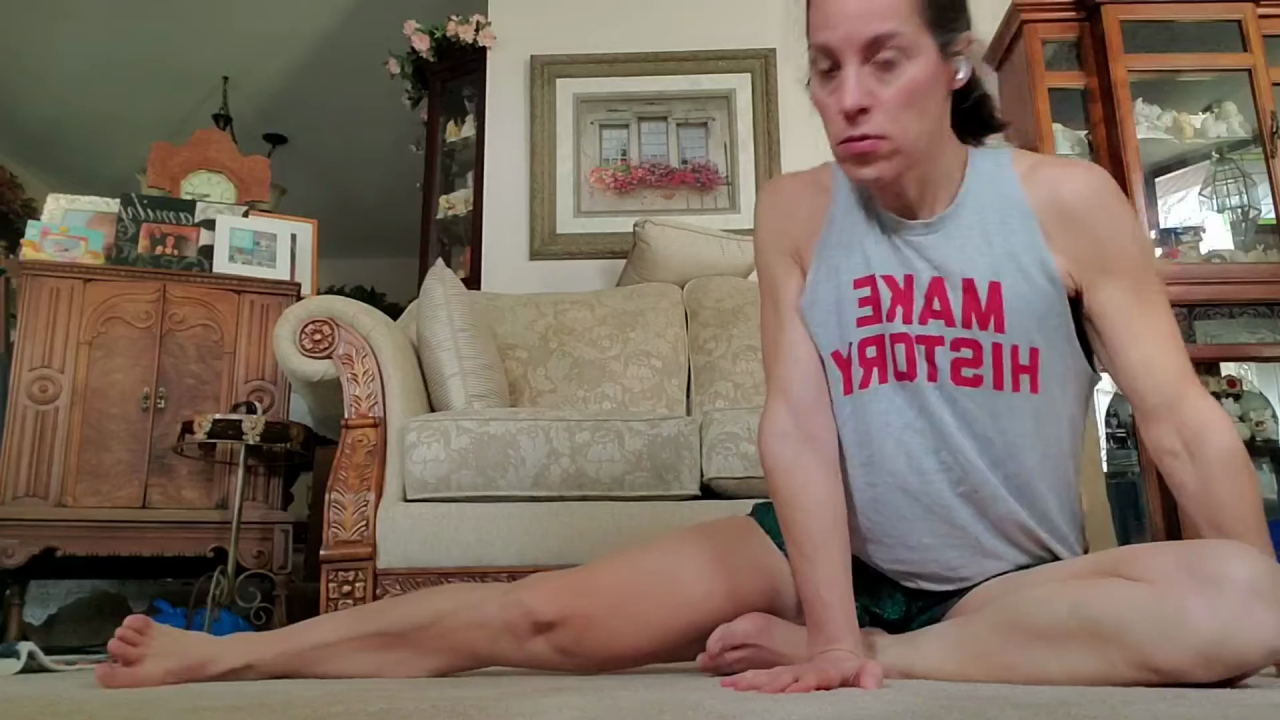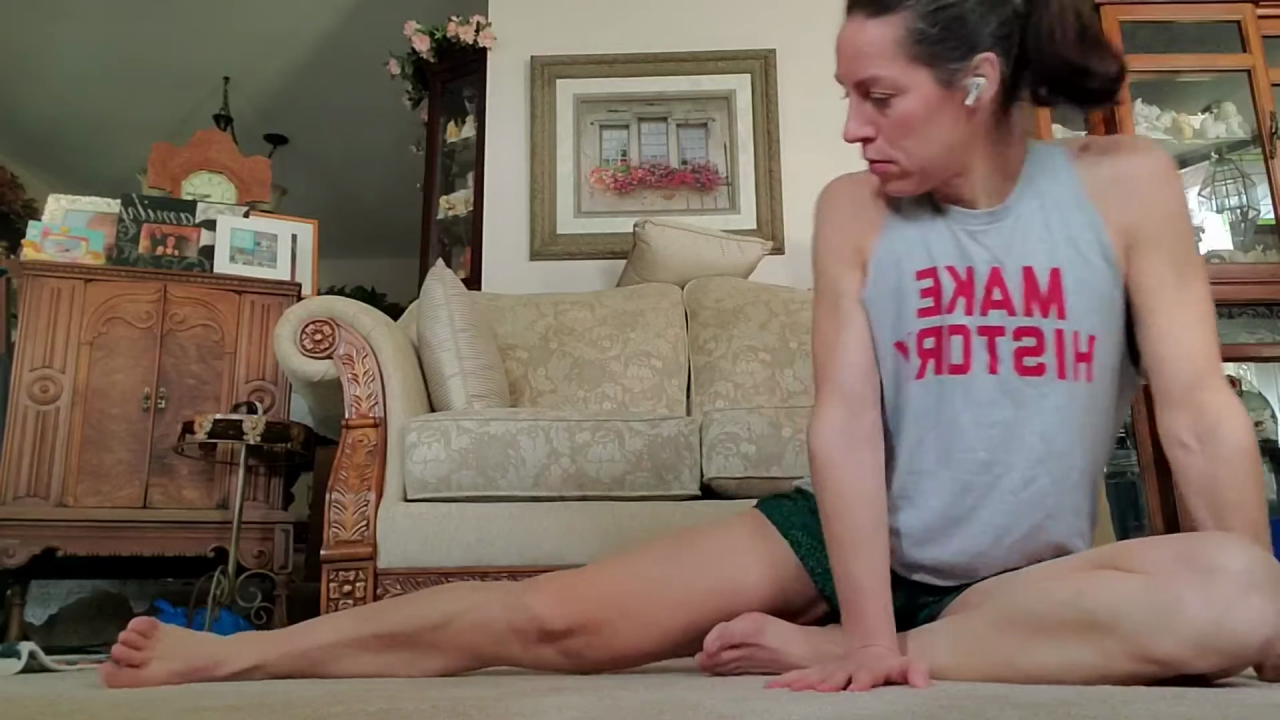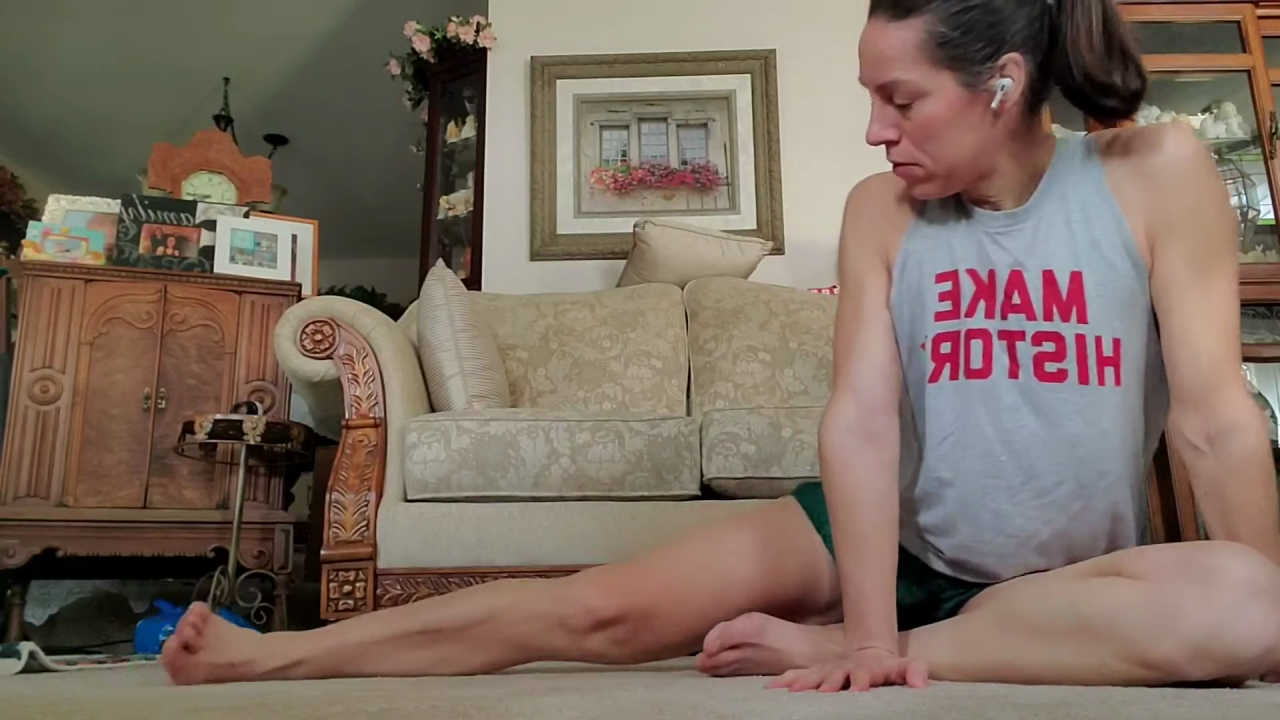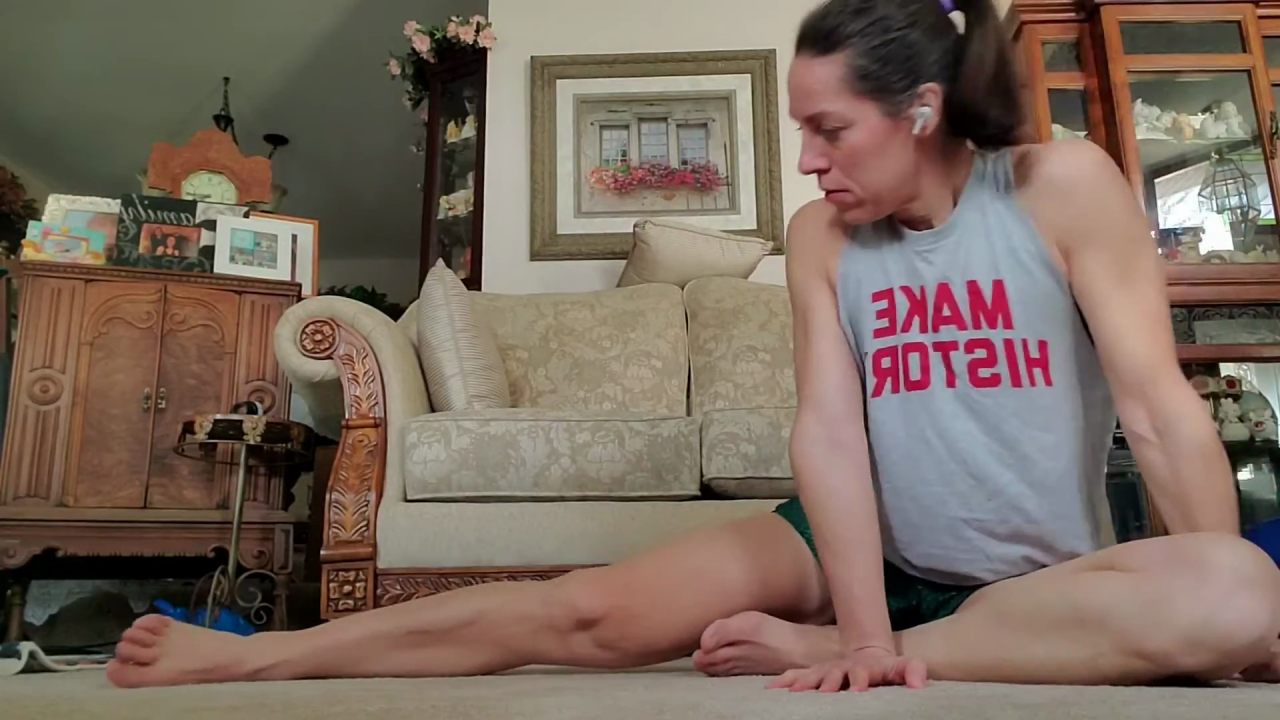
dt=0.4s
person 1, frame 1
left shoulder: (1067, 200)
right shoulder: (794, 209)
left elbow: (1183, 426)
right elbow: (795, 428)
right wrist: (833, 629)
left hip: (1016, 580)
right hip: (839, 545)
right knee: (549, 615)
left ankle: (884, 655)
right ankle: (221, 656)
person 1, frame 2
left shoulder: (1124, 183)
right shoulder: (852, 211)
right elbow: (843, 422)
right wrist: (874, 630)
left hip: (1021, 581)
right hip: (847, 534)
right knee: (557, 618)
left ankle: (820, 653)
right ankle: (229, 656)
person 1, frame 3
left shoulder: (1159, 173)
right shoulder: (881, 211)
right elbow: (861, 418)
right wrist: (872, 629)
left hip: (1051, 584)
right hip: (887, 530)
right knee: (605, 609)
left ankle: (819, 648)
right ankle: (273, 655)
person 1, frame 4
left shoulder: (1068, 186)
right shoulder: (821, 235)
left elbow: (1162, 412)
right elbow: (827, 435)
right wrist: (868, 630)
left hip: (1036, 586)
right hip: (863, 545)
right knee: (585, 614)
left ankle: (812, 653)
right ankle: (251, 658)
